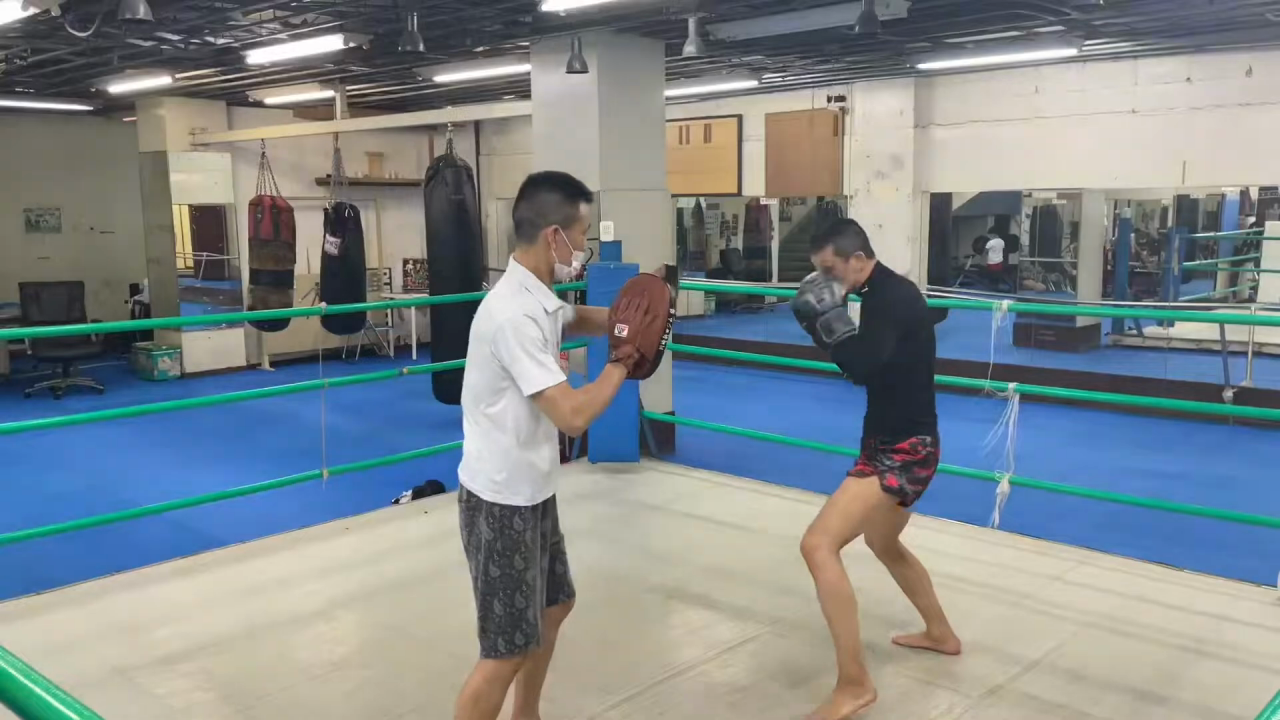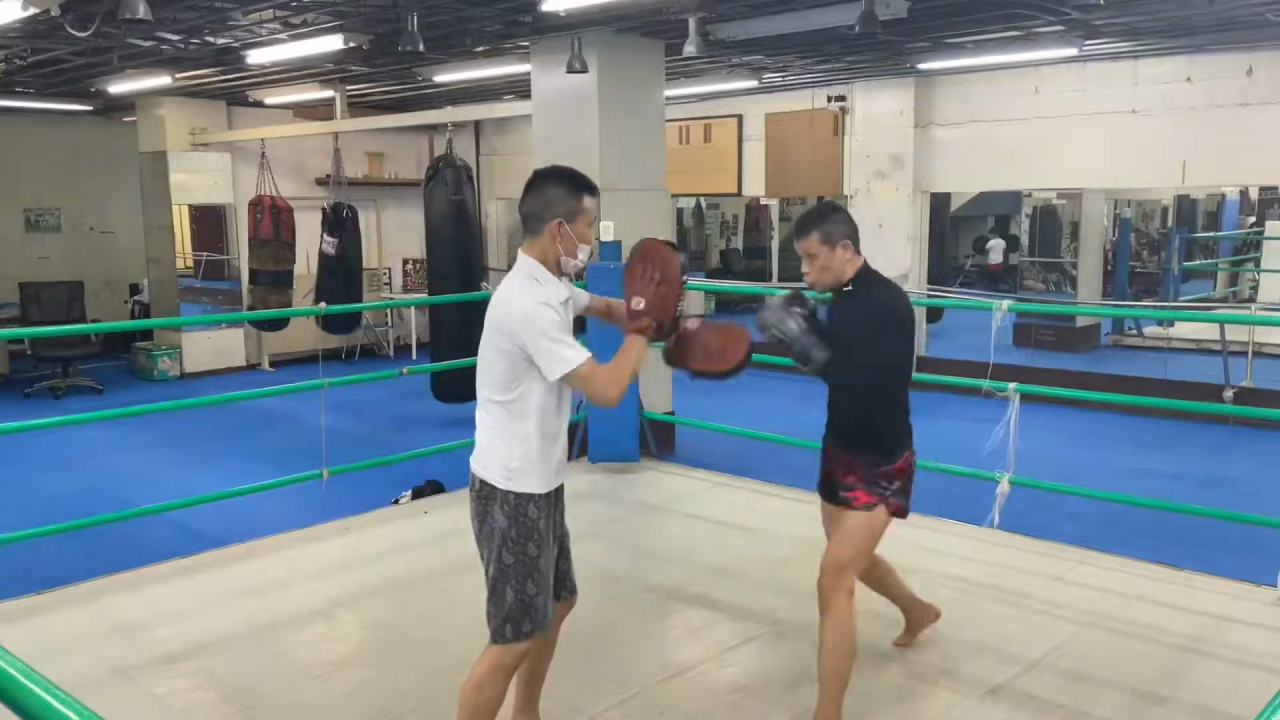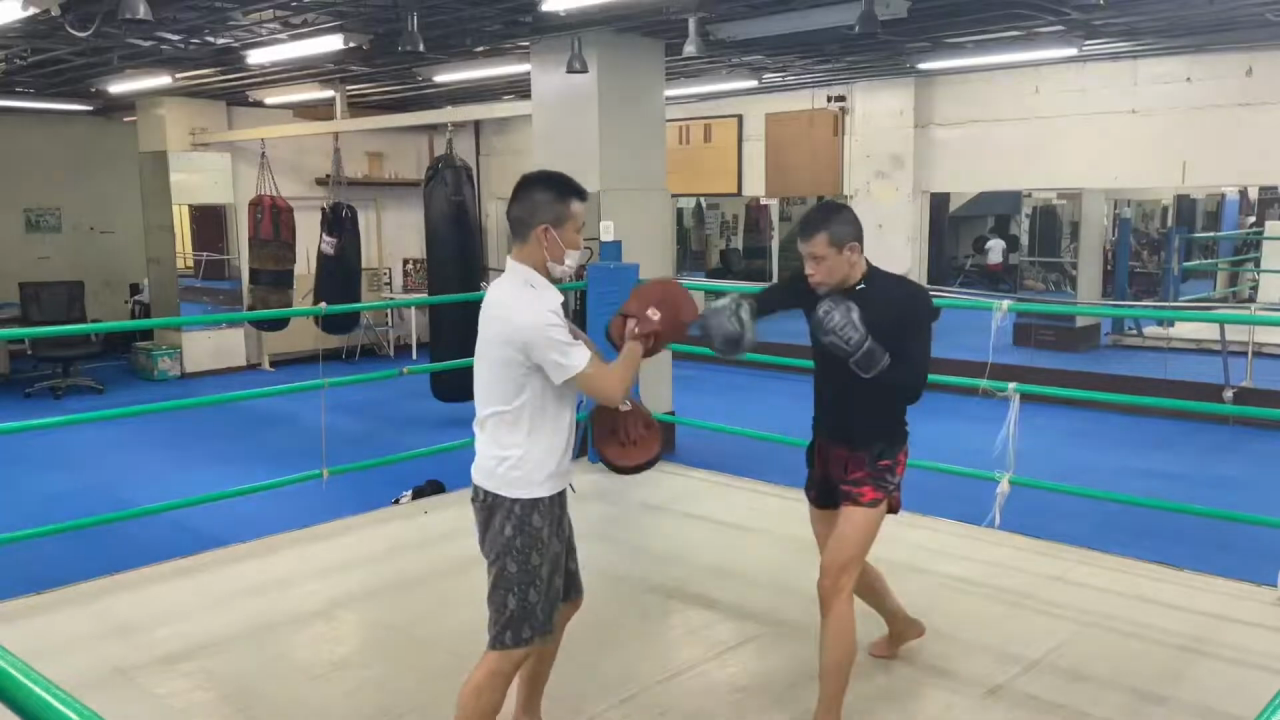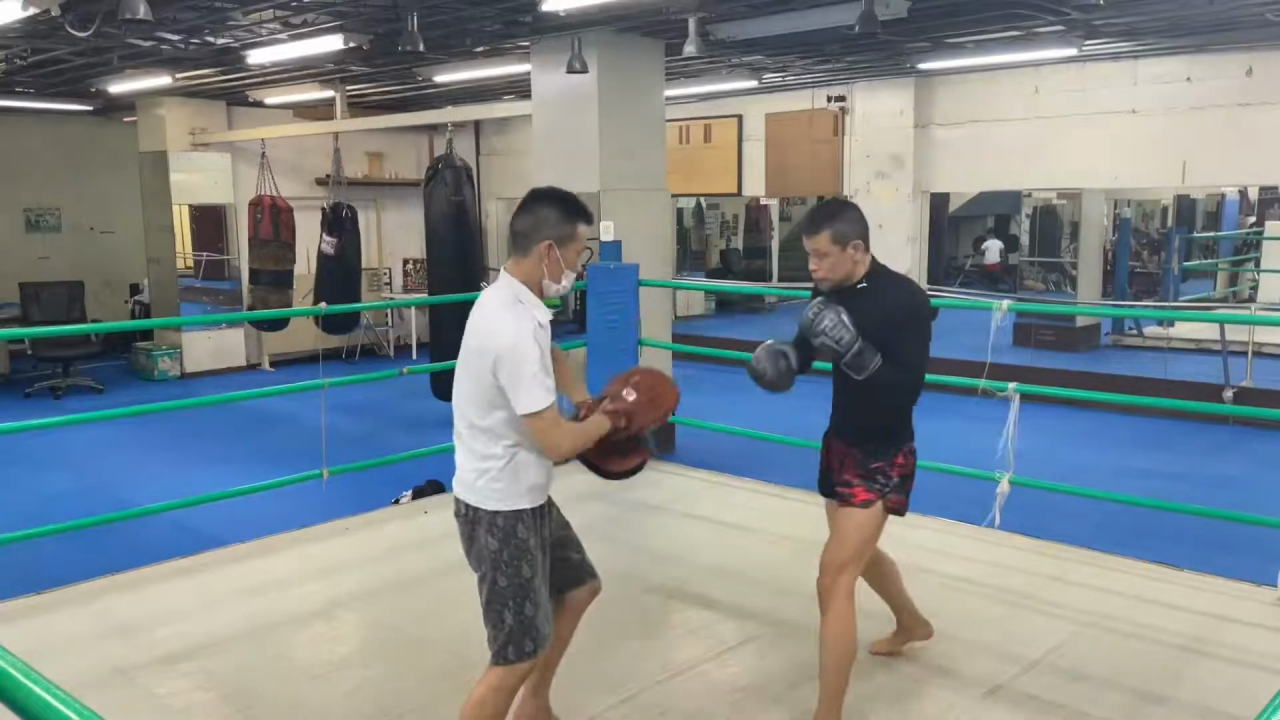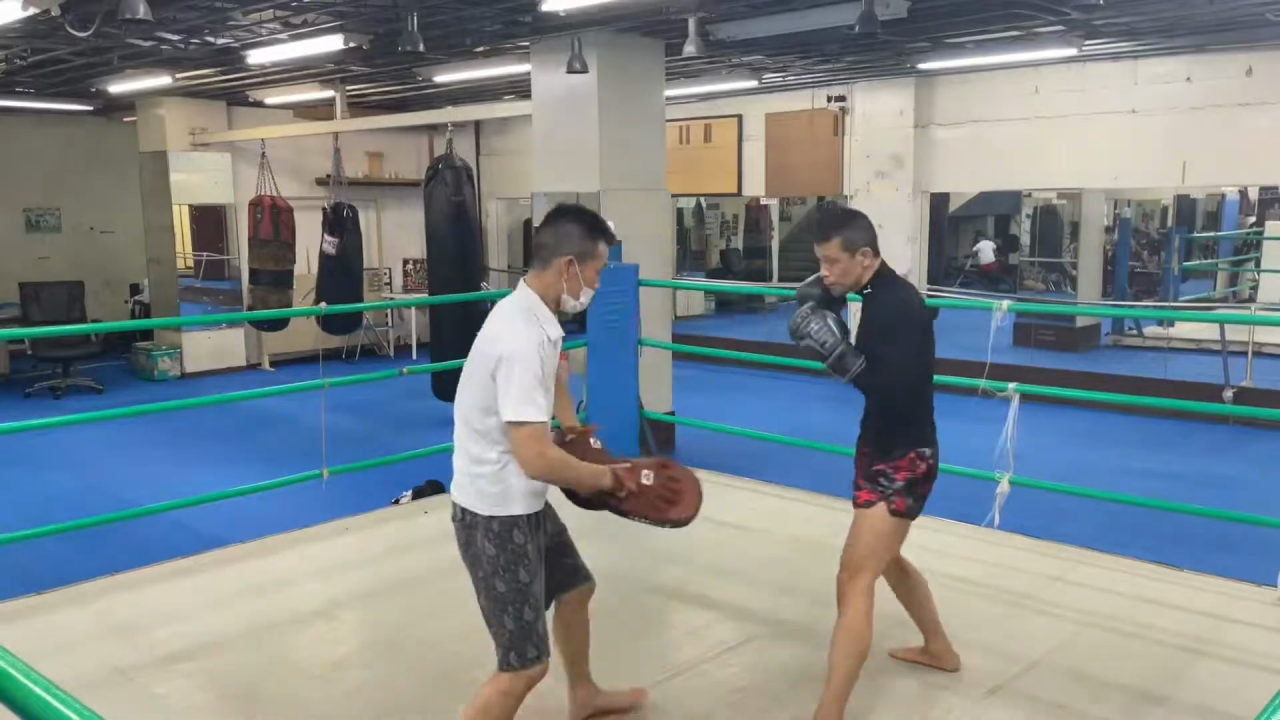
dt=0.2s
person 1, frame 1
left shoulder: (534, 295)
right shoulder: (514, 313)
left elbow: (576, 318)
right elbow: (573, 415)
right wrist: (622, 364)
left hip: (530, 492)
right hip: (502, 503)
left knee: (553, 608)
right knee: (507, 651)
person 1, frame 2
left shoulder: (548, 285)
right shoulder: (529, 304)
left elbow: (601, 305)
right elbow: (606, 390)
right wrist: (641, 337)
left hip: (538, 482)
right hip: (513, 490)
left knee: (555, 604)
right knee: (514, 638)
person 1, frame 3
left shoulder: (521, 290)
right shoulder: (529, 311)
left elbow: (570, 349)
right elbow: (609, 388)
left wrist: (616, 346)
right wrist: (636, 344)
left hip: (538, 487)
right hip: (518, 496)
left knee: (560, 606)
right knee: (513, 644)
person 1, frame 4
left shoulder: (512, 301)
right shoulder: (511, 328)
left elbow: (551, 357)
right elbow: (557, 444)
left wrist: (586, 399)
right wrist: (606, 419)
left hip: (523, 496)
right hip: (500, 508)
left knee: (578, 589)
right knee: (518, 655)
person 1, frame 5
left shoulder: (531, 314)
right shoulder: (521, 338)
right elbow: (536, 458)
left wrist: (571, 425)
right wrist: (610, 478)
left hip: (520, 501)
right hip: (498, 512)
left knee: (576, 589)
right knee: (524, 663)
person 2, frame 1
left shoulder: (895, 296)
right shoulder: (880, 295)
left elbow: (864, 369)
right elbow: (860, 364)
left wrist: (834, 312)
right wrist: (819, 323)
left hip: (904, 447)
right hip: (891, 442)
left knee: (818, 544)
right knee: (883, 542)
right ankle: (941, 634)
person 2, frame 2
left shoulder: (884, 302)
right shoulder: (847, 297)
left elbow: (864, 384)
left wrist: (804, 341)
right wrist: (798, 326)
left hip: (879, 461)
right hip: (843, 452)
left knee: (833, 582)
right knee: (853, 555)
right ankle: (917, 611)
person 2, frame 3
left shoulder: (907, 298)
right shoulder: (811, 287)
left elbow: (910, 388)
right elbow: (759, 301)
left wrist: (860, 345)
right wrist: (733, 310)
left hip: (876, 457)
right hip: (825, 449)
left knee: (834, 584)
right knee: (844, 565)
right ankle: (902, 624)
person 2, frame 4
left shoulder: (905, 299)
right shoulder: (830, 288)
left elbow: (907, 389)
right elbow: (807, 347)
left wrist: (852, 347)
right wrist: (785, 353)
left hip: (882, 457)
right hip: (840, 443)
left knee: (834, 581)
right knee: (855, 555)
right ankle: (910, 622)
person 2, frame 5
left shoulder: (901, 304)
right shoulder: (874, 294)
left elbow: (894, 392)
right elbow: (869, 364)
left wrist: (835, 349)
right wrist: (821, 320)
left hip: (903, 459)
right hip: (882, 450)
left knee: (855, 579)
right knee: (884, 557)
right ankle: (939, 648)
